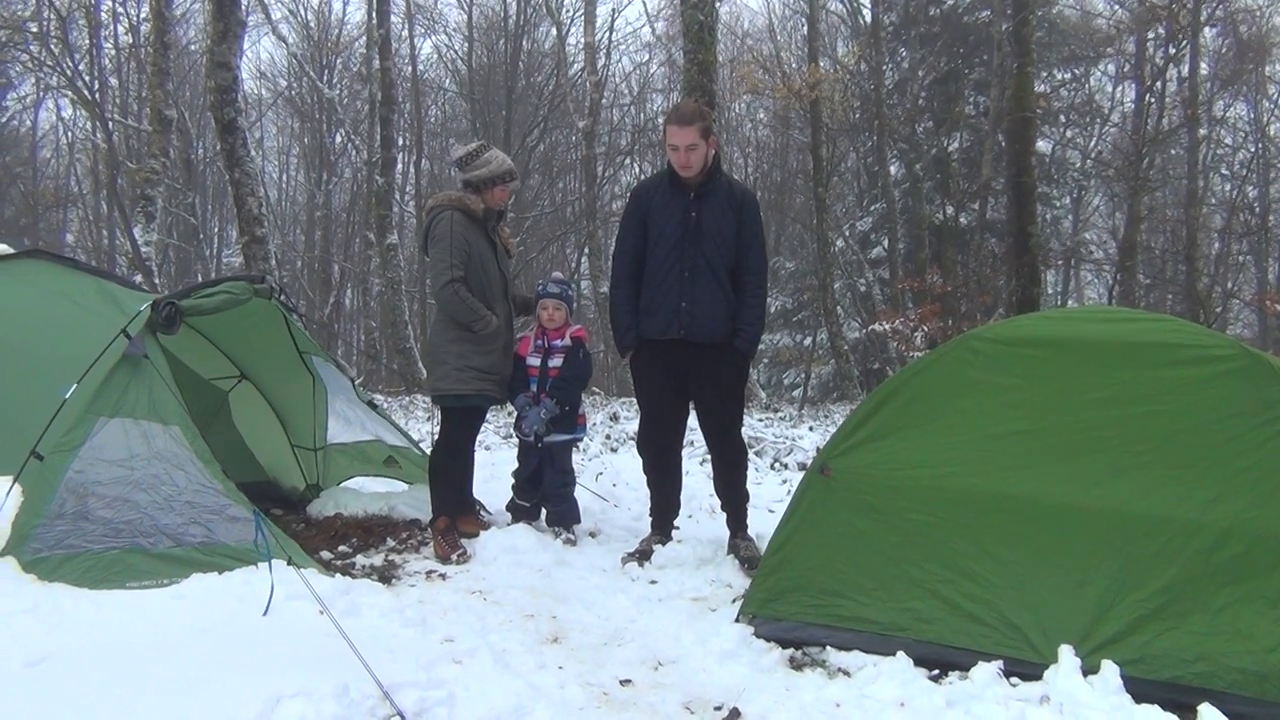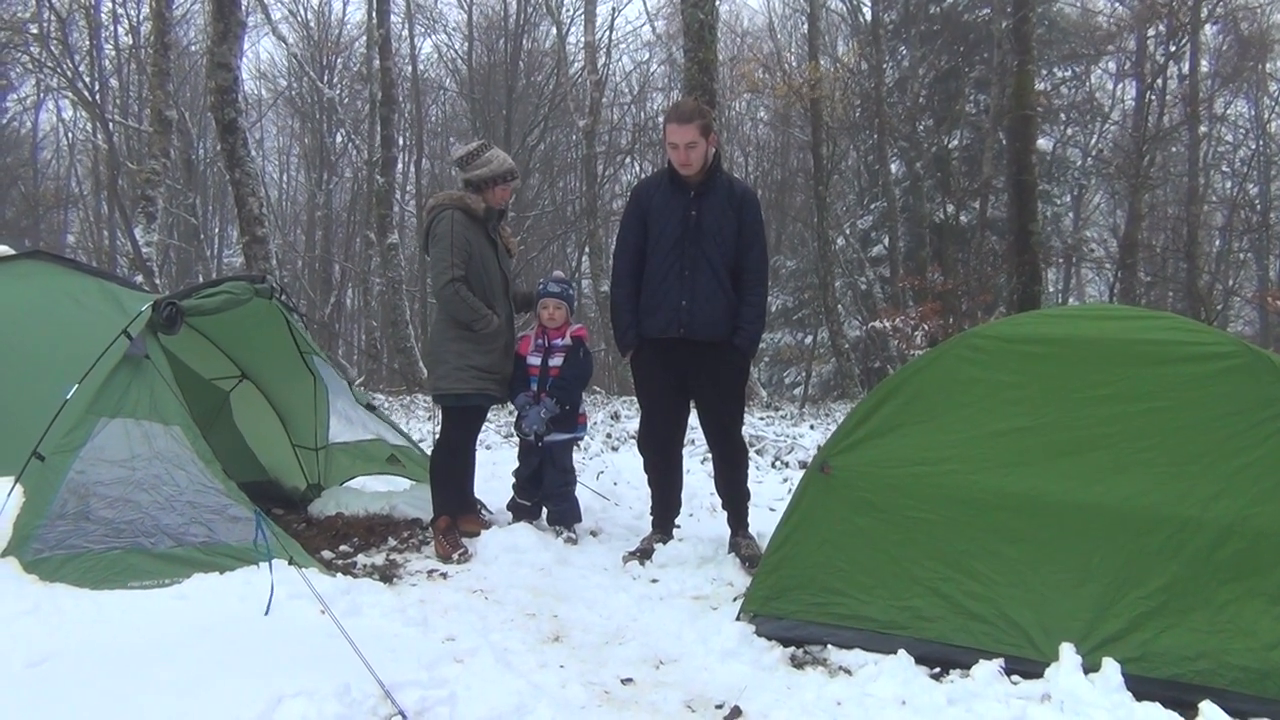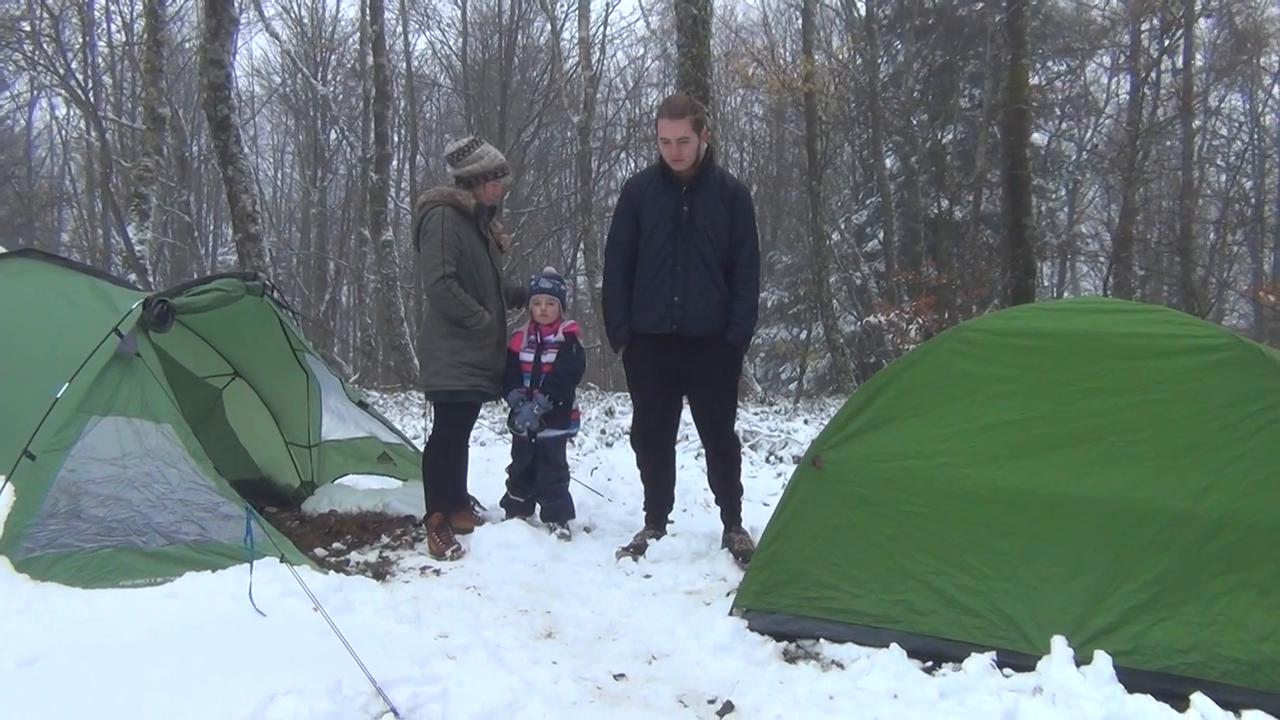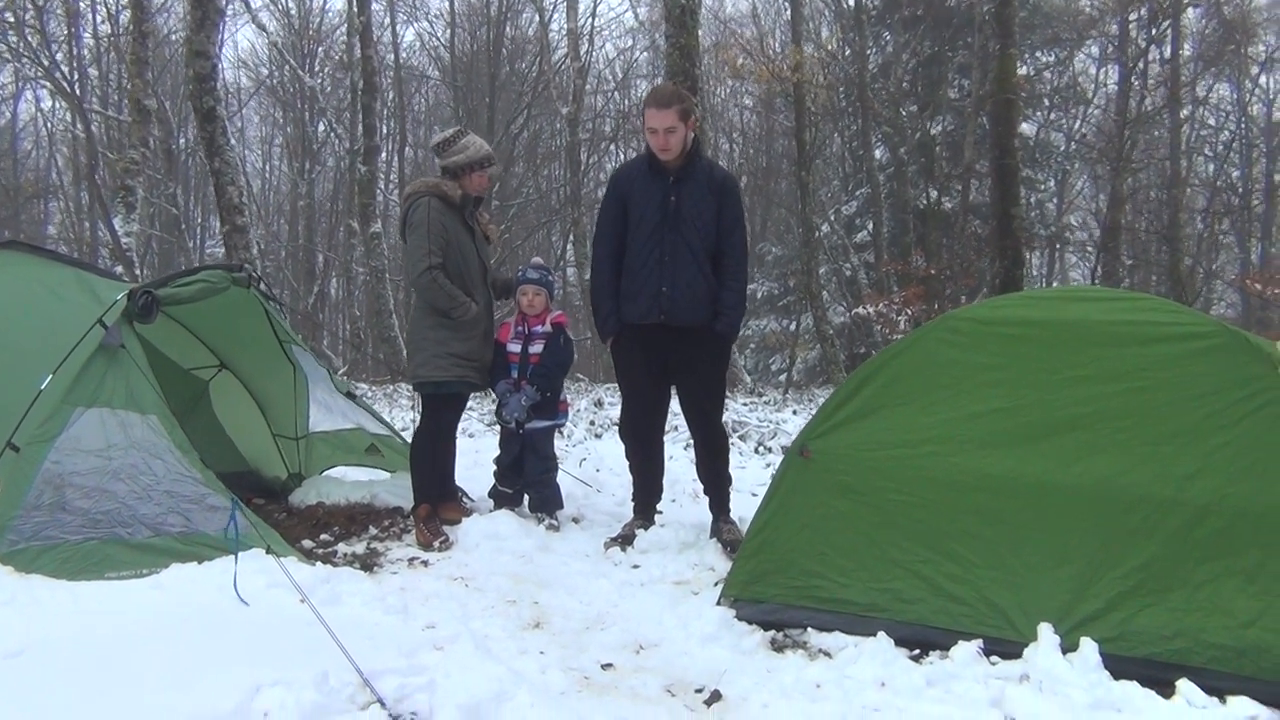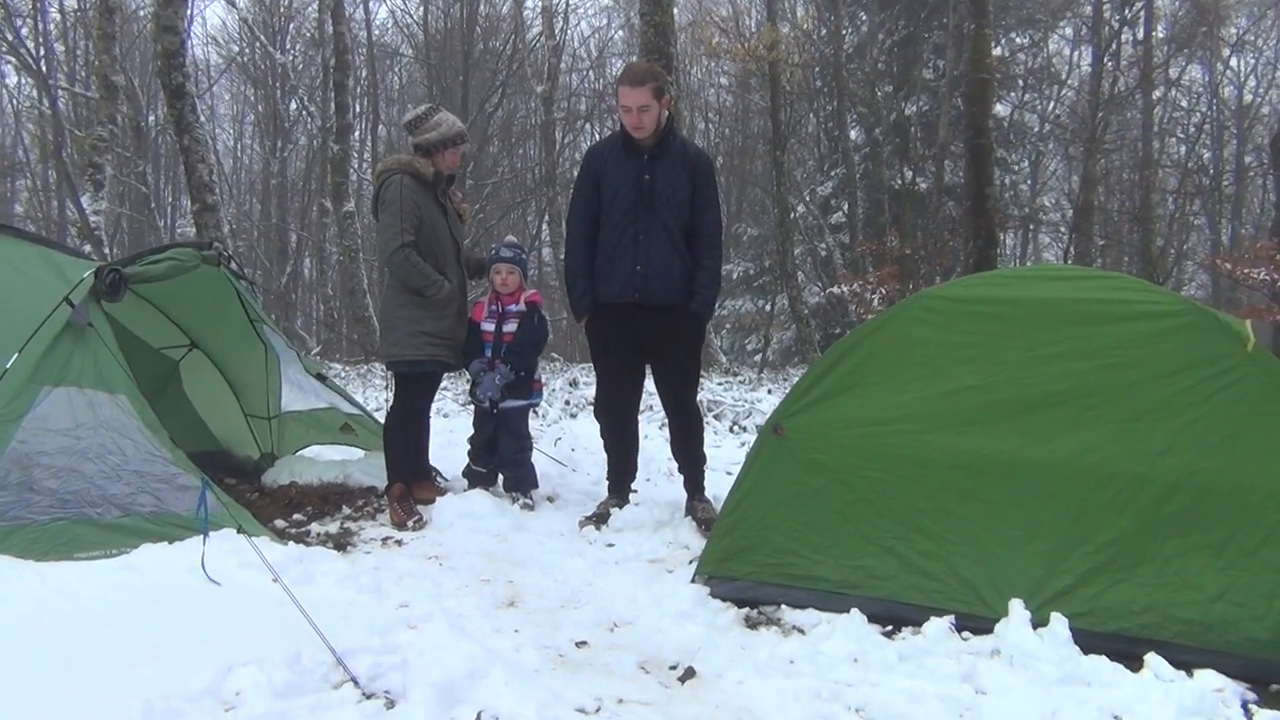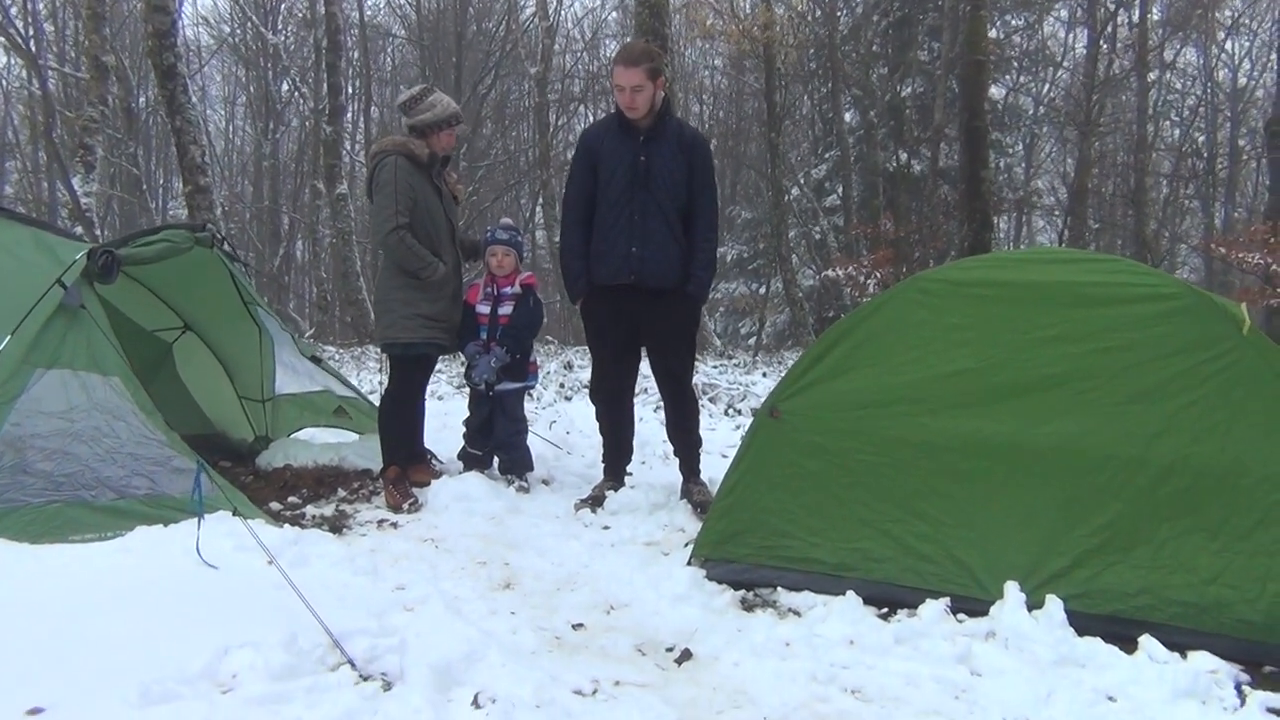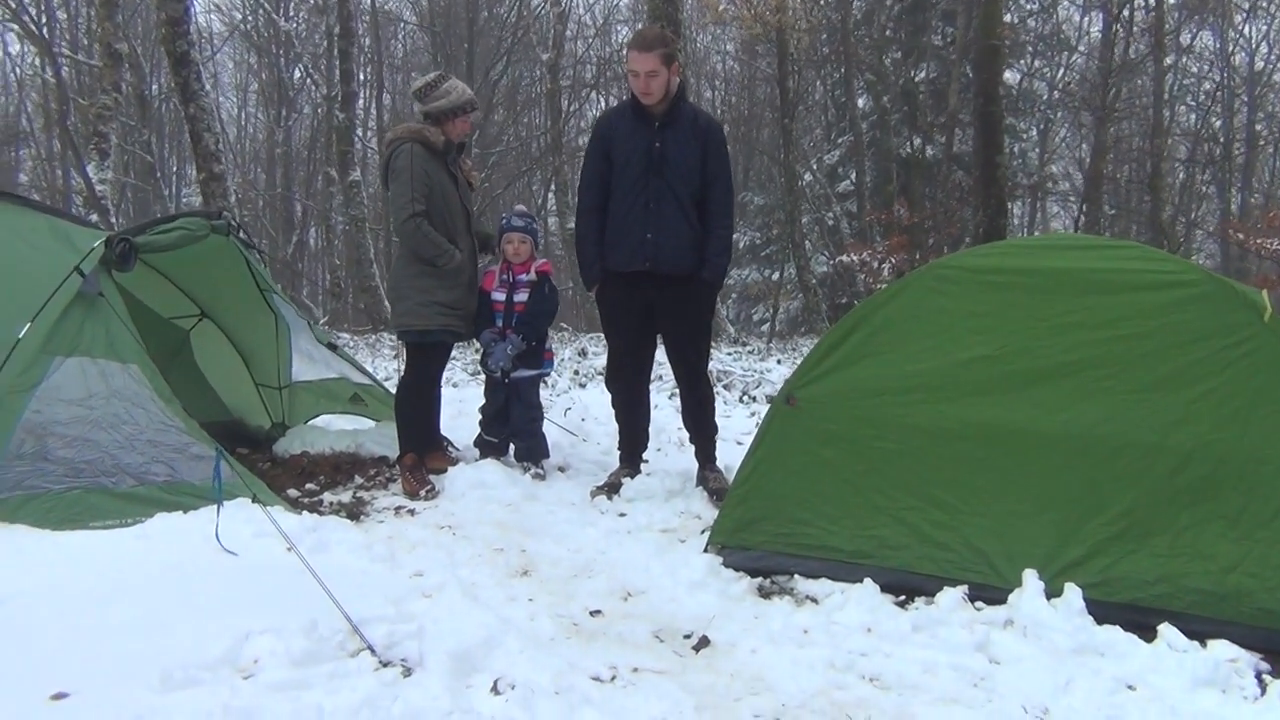
dt=0.3s
person 1, frame 1
left shoulder: (738, 199)
right shoulder: (646, 196)
left elbow: (753, 277)
right elbow: (624, 272)
left wrist: (745, 342)
right wrist: (627, 337)
left hip: (718, 347)
right hip: (657, 345)
left knee: (726, 443)
right knee: (658, 444)
left ankle: (739, 531)
right ankle: (660, 528)
person 1, frame 2
left shoulder: (738, 197)
right shoulder: (647, 195)
left elbow: (754, 275)
right elbow: (625, 270)
left wrist: (746, 340)
right wrist: (627, 337)
left hip: (718, 345)
right hip: (657, 344)
left knee: (726, 442)
right knee: (659, 443)
left ankle: (739, 529)
right ankle: (661, 526)
person 1, frame 3
left shoulder: (731, 192)
right shoulder: (639, 190)
left elbow: (746, 270)
right elbow: (617, 265)
left wrist: (738, 335)
right wrist: (619, 332)
left hip: (711, 340)
right hip: (650, 339)
left knee: (719, 437)
right knee: (652, 438)
left ankle: (733, 525)
right ankle: (654, 522)
person 1, frame 4
left shoulder: (718, 182)
right shoulder: (626, 180)
left elbow: (734, 260)
right elbow: (605, 256)
left wrist: (726, 325)
right wrist: (608, 322)
left hip: (699, 330)
right hip: (638, 330)
left knee: (707, 427)
right knee: (640, 429)
left ankle: (721, 514)
right ankle: (643, 512)
person 1, frame 5
left shoulder: (692, 161)
right shoulder: (600, 158)
left elbow: (709, 239)
right elbow: (579, 234)
left wrist: (701, 304)
right wrist: (582, 301)
left hip: (673, 309)
right hip: (612, 309)
left knee: (681, 406)
right knee: (615, 407)
left ankle: (696, 492)
right ankle: (618, 490)
person 1, frame 6
left shoulder: (688, 142)
right shoulder: (596, 139)
left elbow: (705, 220)
right elbow: (574, 216)
left wrist: (697, 286)
right wrist: (577, 283)
left hip: (670, 291)
right hip: (608, 290)
left knee: (677, 388)
right knee: (610, 390)
left ankle: (691, 475)
right ankle: (613, 473)
person 1, frame 7
left shoulder: (703, 128)
right shoulder: (610, 126)
left elbow: (720, 207)
right elbow: (590, 203)
left wrist: (712, 273)
right wrist: (592, 270)
left hip: (685, 278)
right hip: (623, 277)
left knee: (692, 375)
right knee: (626, 377)
left ankle: (708, 463)
right ankle: (629, 460)
person 2, frame 1
left shoulder: (488, 225)
right shoulder: (451, 221)
right elbow: (447, 288)
left wrist: (534, 304)
right wrist: (489, 324)
left hip: (483, 355)
right hip: (459, 356)
left knee: (467, 437)
right knee: (453, 437)
left ankle: (463, 511)
right ankle: (443, 525)
person 2, frame 2
left shoulder: (489, 225)
right shoulder: (452, 220)
right elbow: (447, 287)
left wrist: (536, 300)
right wrist: (490, 323)
left hip: (484, 355)
right hip: (460, 356)
left knee: (468, 436)
right knee: (455, 437)
left ankle: (464, 509)
right ankle: (444, 524)
person 2, frame 3
left shoulder: (480, 221)
right shoulder: (443, 217)
right elbow: (438, 284)
left wrist: (528, 295)
right wrist: (482, 320)
left hip: (476, 352)
right hip: (452, 352)
left knee: (461, 432)
right knee: (447, 433)
left ankle: (458, 507)
right ankle: (437, 521)
person 2, frame 4
left shoulder: (467, 212)
right shoulder: (428, 208)
right elbow: (423, 275)
left wrist: (516, 286)
right wrist: (469, 310)
left hip: (464, 342)
right hip: (439, 343)
left knee: (449, 423)
right knee: (435, 424)
left ankle: (446, 498)
right ankle: (425, 512)
person 2, frame 5
left shoulder: (439, 190)
right shoulder: (401, 186)
right elbow: (396, 253)
left wrist: (489, 266)
right wrist: (441, 289)
left hip: (437, 321)
right hip: (412, 322)
left knee: (422, 403)
right knee: (408, 403)
left ankle: (419, 477)
right ankle: (399, 491)
person 2, frame 6
left shoulder: (434, 171)
right shoulder: (395, 166)
right elbow: (391, 235)
left wrist: (481, 249)
right wrist: (436, 271)
left hip: (432, 302)
right hip: (407, 303)
left knee: (417, 385)
right knee: (404, 385)
left ankle: (415, 459)
right ankle: (394, 474)
person 2, frame 7
left shoulder: (449, 157)
right shoulder: (411, 154)
right elbow: (408, 222)
left wrist: (492, 242)
right wrist: (453, 259)
left hip: (448, 290)
right hip: (423, 291)
left knee: (434, 372)
right knee: (420, 372)
left ankle: (431, 446)
right ankle: (411, 461)
person 3, frame 1
left shoulder: (575, 344)
right shoulder: (527, 343)
left elbow: (571, 383)
right elbow: (515, 380)
left wrist: (544, 411)
right wrist: (526, 407)
left hip: (562, 423)
right hip: (529, 424)
left knee: (558, 476)
right knee: (527, 472)
left ankle: (563, 522)
right ankle: (522, 515)
person 3, frame 2
left shoulder: (576, 344)
right shoulder: (527, 342)
left elbow: (571, 383)
right elbow: (516, 379)
left wrist: (545, 409)
right wrist: (526, 405)
left hip: (562, 422)
right hip: (529, 423)
left knee: (558, 474)
right knee: (527, 471)
left ankle: (563, 522)
right ankle: (522, 515)
person 3, frame 3
left shoulder: (568, 340)
right shoulder: (520, 339)
left elbow: (564, 379)
right elbow: (509, 376)
left wrist: (538, 406)
right wrist: (519, 402)
left hip: (555, 418)
right hip: (522, 419)
left knee: (551, 470)
right knee: (520, 467)
left ankle: (557, 518)
right ankle: (515, 511)
person 3, frame 4
left shoulder: (556, 331)
right shoulder: (508, 330)
left elbow: (552, 370)
right elbow: (497, 367)
left wrist: (526, 396)
right wrist: (506, 393)
left hip: (543, 409)
right hip: (510, 411)
left knee: (540, 461)
right knee: (508, 458)
left ankle: (545, 509)
right ankle: (504, 503)
person 3, frame 5
left shoulder: (530, 309)
right shoulder: (482, 309)
left elbow: (527, 348)
right elbow: (470, 346)
left wrist: (500, 376)
right wrist: (480, 372)
left hip: (517, 388)
right hip: (484, 390)
left knee: (514, 441)
right knee: (483, 438)
left ankle: (520, 488)
right ankle: (478, 482)
person 3, frame 6
left shoulder: (526, 292)
right shoulder: (477, 291)
left elbow: (522, 331)
right elbow: (465, 329)
left wrist: (495, 358)
right wrist: (475, 354)
left hip: (512, 370)
right hip: (480, 372)
left knee: (510, 424)
right knee: (478, 421)
left ankle: (516, 471)
right ankle: (474, 465)
person 3, frame 7
left shoulder: (541, 279)
right shoulder: (492, 278)
left elbow: (538, 318)
right elbow: (481, 316)
left wrist: (511, 346)
right wrist: (491, 342)
left hip: (528, 358)
right hip: (495, 359)
left knee: (525, 411)
right knee: (494, 408)
left ankle: (532, 458)
right ankle: (490, 452)
